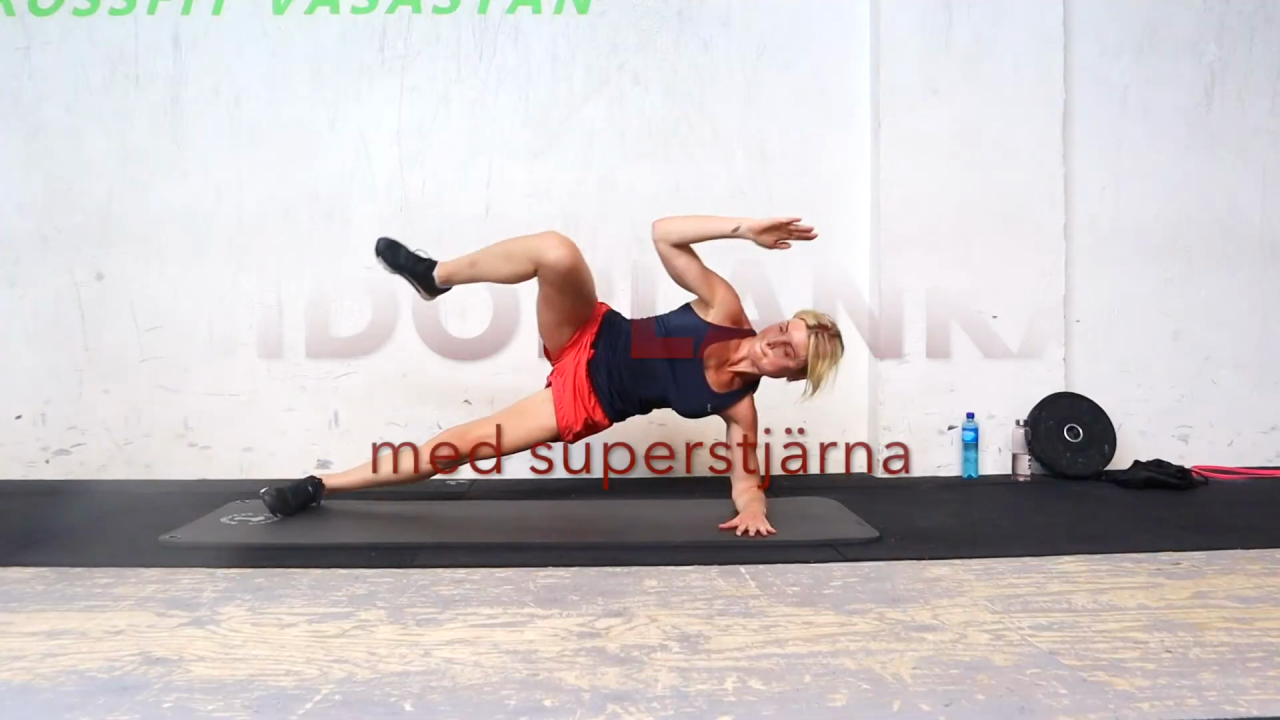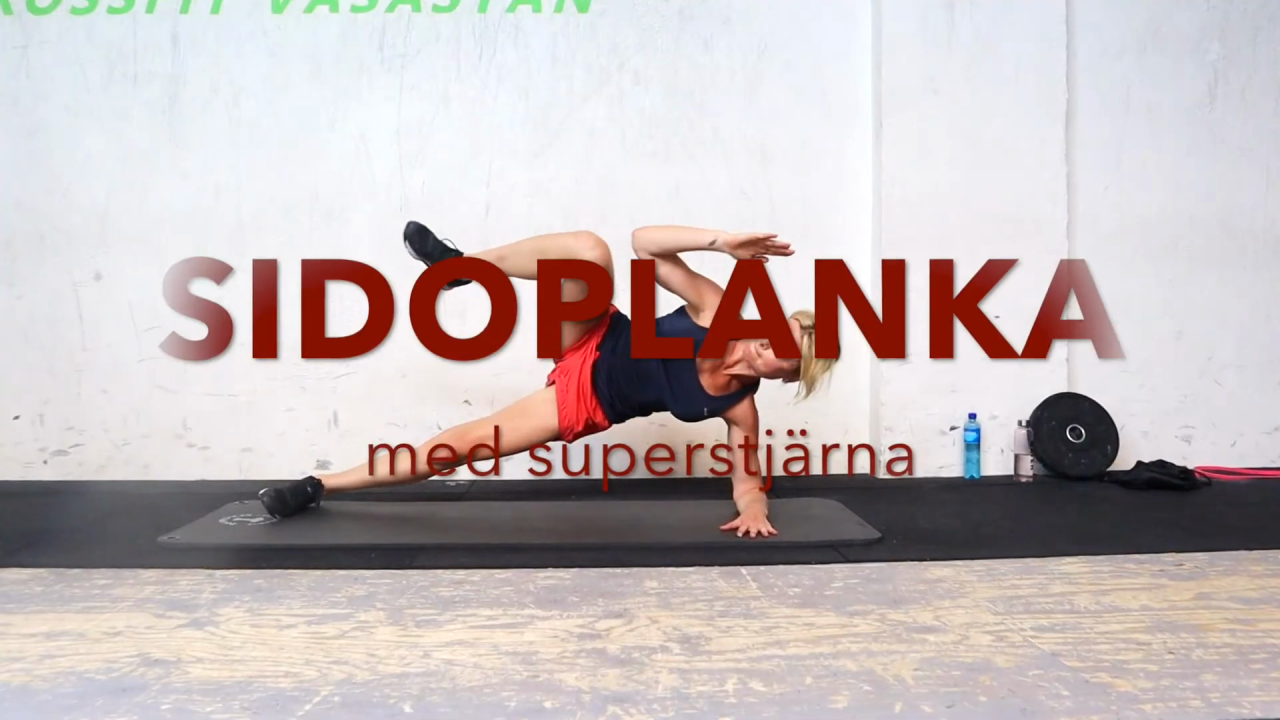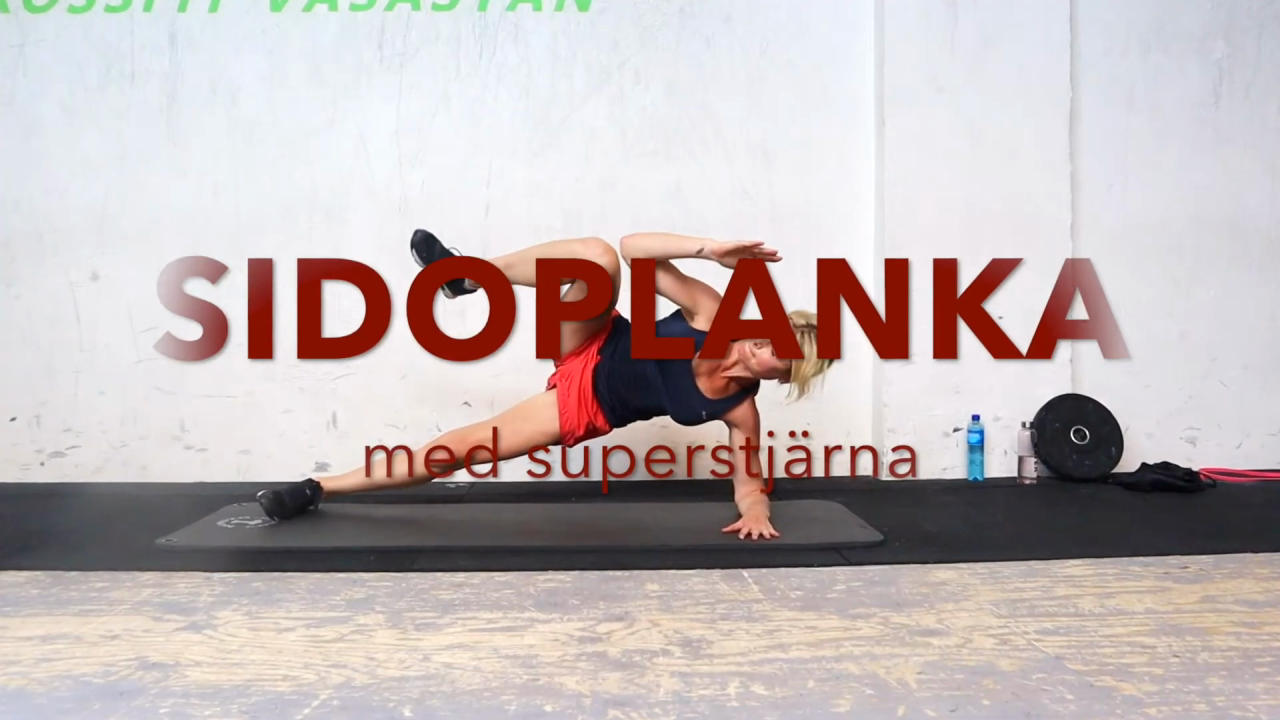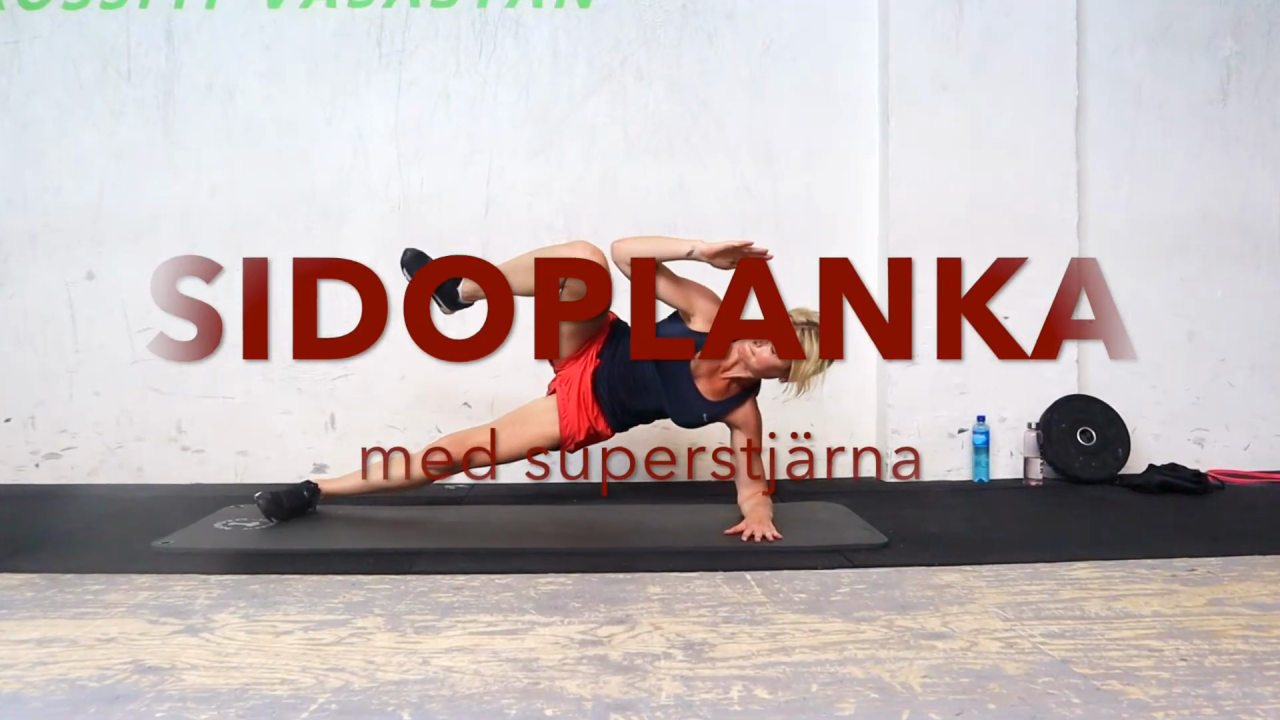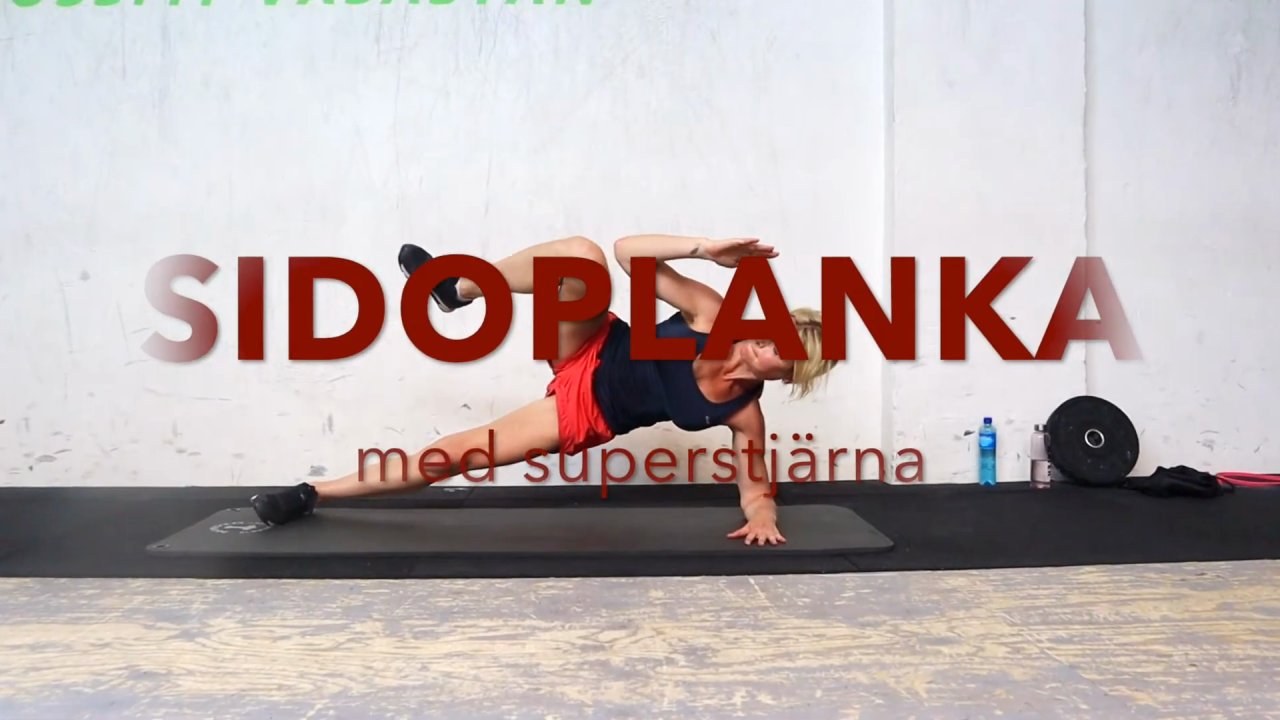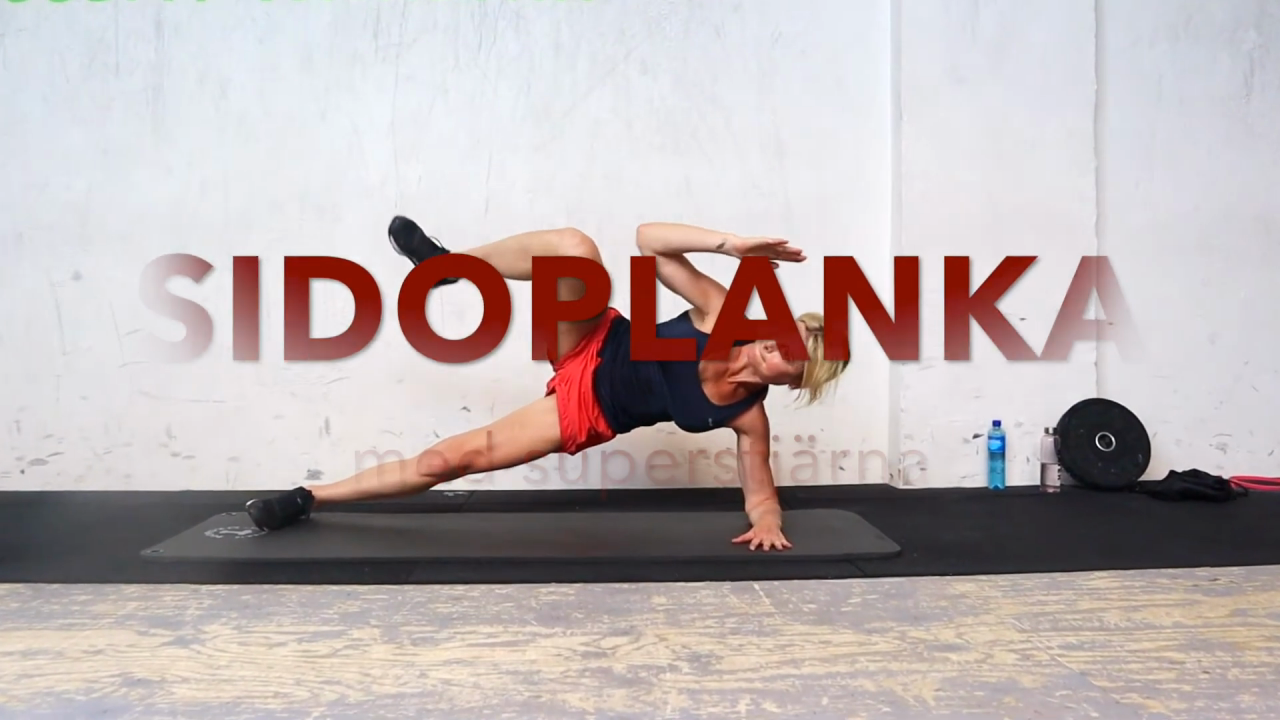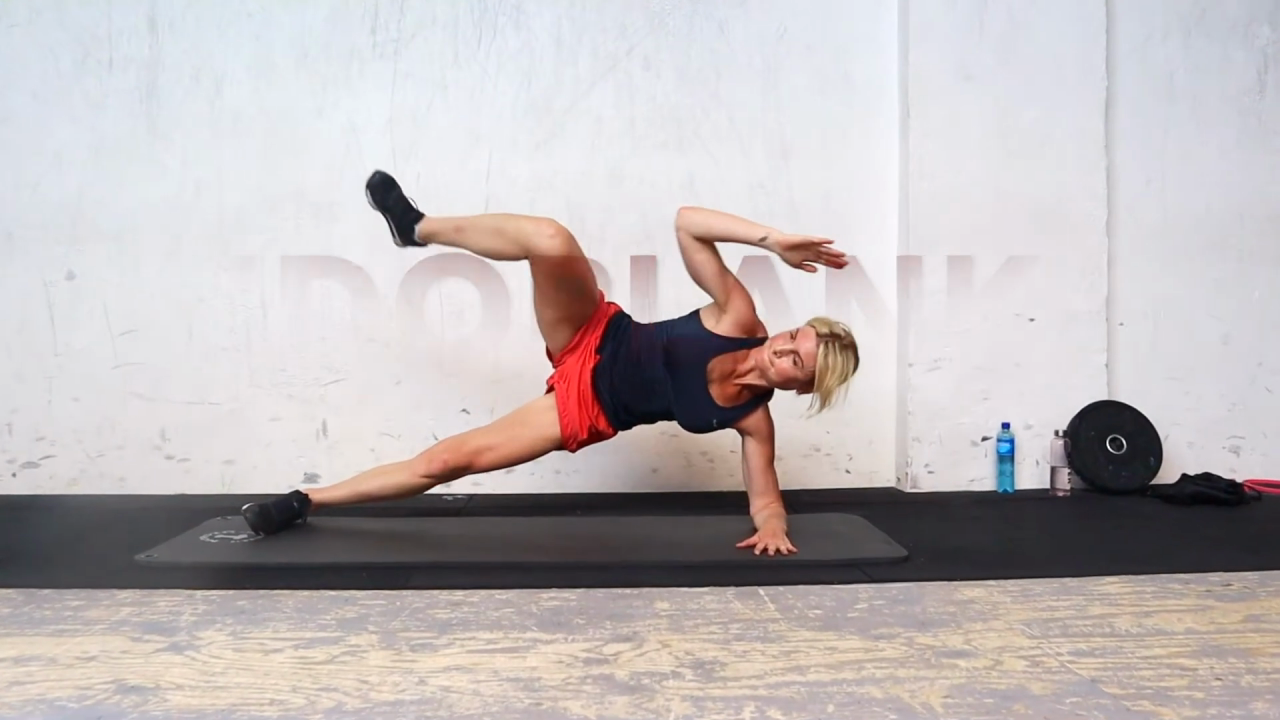
dt=0.5s
person 1, frame 1
left shoulder: (739, 407)
right shoulder: (725, 310)
left elbow: (746, 476)
right elbow: (662, 234)
left wrist: (752, 510)
right wrist: (744, 228)
left hip: (587, 405)
right hip: (589, 347)
left knee: (458, 445)
right knee: (557, 252)
left ankle: (319, 486)
right ankle: (437, 274)
person 1, frame 2
left shoulder: (740, 408)
right shoulder: (718, 310)
left elbow: (747, 479)
right elbow: (644, 242)
left wrist: (753, 510)
right wrist: (722, 241)
left hip: (587, 407)
right hip: (590, 351)
left knee: (461, 444)
right knee: (591, 252)
left ankle: (318, 488)
right ankle: (459, 264)
person 1, frame 3
left shoulder: (739, 411)
right shoulder: (712, 312)
left elbow: (749, 481)
right elbow: (633, 247)
left wrist: (755, 514)
right wrist: (711, 250)
left hip: (587, 412)
right hip: (590, 358)
left knee: (461, 448)
right knee: (597, 256)
left ankle: (318, 490)
right ankle: (466, 276)
person 1, frame 4
left shoulder: (741, 412)
right shoulder: (710, 314)
left elbow: (752, 484)
right elbow: (624, 252)
left wrist: (758, 516)
right wrist: (701, 251)
left hip: (588, 417)
right hip: (589, 360)
left knee: (457, 451)
right knee: (586, 259)
left ankle: (316, 491)
right ankle: (461, 290)
person 1, frame 5
left shoulder: (744, 415)
right shoulder: (713, 314)
left elbow: (757, 487)
right elbow: (627, 250)
left wrist: (763, 520)
right wrist: (705, 248)
left hip: (587, 418)
right hip: (590, 362)
left knee: (454, 455)
right knee: (582, 254)
left ankle: (314, 493)
right ankle: (460, 287)
person 1, frame 6
left shoulder: (748, 417)
right shoulder: (724, 316)
left elbow: (760, 493)
right elbow: (648, 239)
left wrist: (767, 525)
right wrist: (731, 244)
left hip: (587, 417)
right hip: (591, 355)
left knee: (452, 457)
right knee: (576, 249)
left ankle: (309, 498)
right ankle: (448, 263)
person 1, frame 7
left shoulder: (752, 419)
right shoulder: (739, 319)
left elbow: (764, 494)
right elbow: (688, 222)
left wrist: (773, 528)
right wrist: (773, 239)
left hip: (588, 414)
right hip: (594, 346)
left knee: (448, 460)
right knee: (551, 240)
left ankle: (303, 501)
right ankle: (417, 226)
